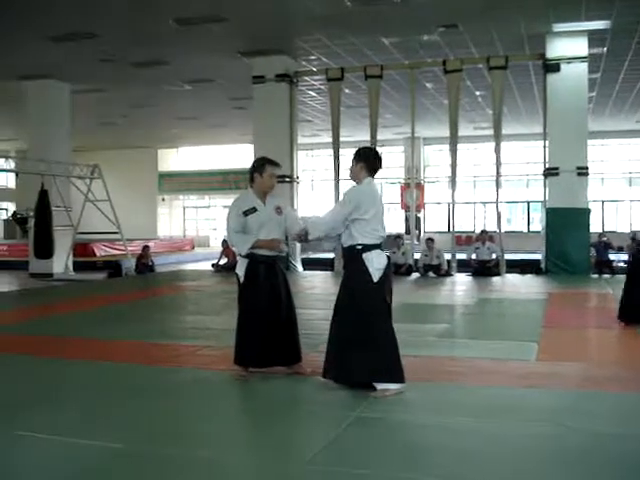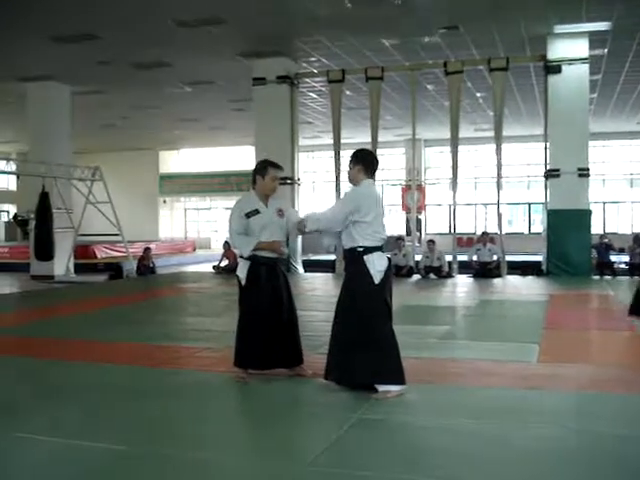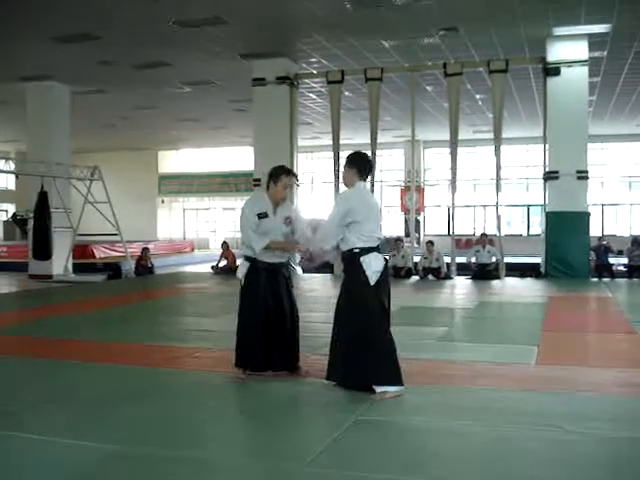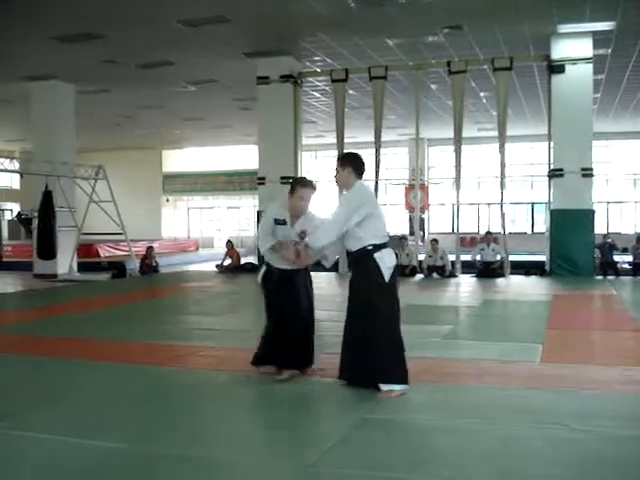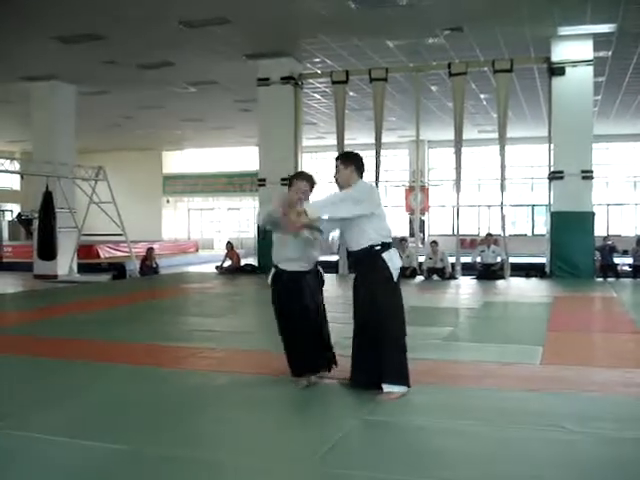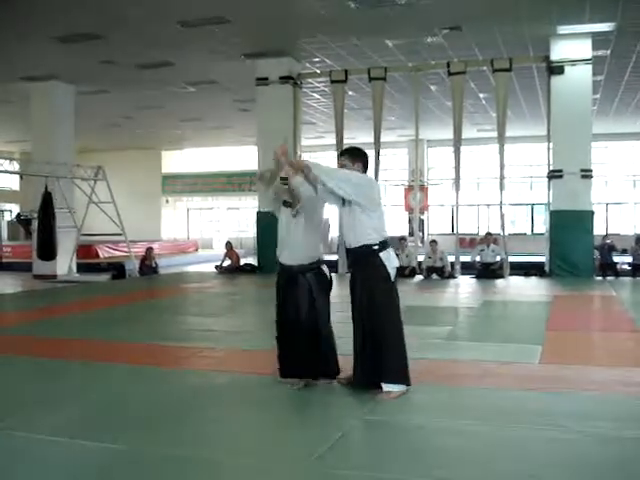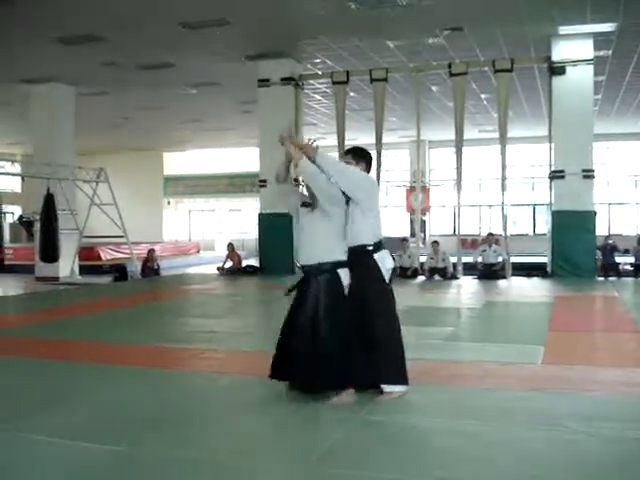
dt=0.3s
person 1, frame 1
left shoulder: (358, 193)
right shoulder: (371, 193)
left elbow: (333, 221)
right elbow: (344, 225)
left wrist: (307, 231)
right wrist: (314, 229)
left hip: (364, 263)
right hip: (367, 261)
left knee: (374, 322)
right knee: (352, 319)
left ankle: (390, 379)
right ankle: (357, 372)
person 1, frame 2
left shoulder: (357, 195)
right shoulder: (371, 195)
left elbow: (330, 219)
right elbow: (344, 225)
left wrist: (305, 222)
right wrist: (315, 224)
left hip: (365, 265)
right hip: (367, 263)
left knee: (375, 324)
right knee: (351, 321)
left ankle: (391, 381)
right ankle: (355, 374)
person 1, frame 3
left shoulder: (349, 197)
right shoulder: (367, 198)
left elbow: (330, 230)
left wrist: (313, 250)
right wrist: (324, 249)
left hip: (363, 267)
right hip: (366, 264)
left knee: (373, 325)
right knee: (351, 322)
left ankle: (389, 382)
right ankle: (354, 375)
person 1, frame 4
left shoulder: (359, 194)
right shoulder: (354, 197)
left elbow: (334, 225)
right elbow: (338, 231)
left wrist: (307, 243)
right wrist: (314, 251)
left hip: (375, 263)
right hip: (364, 265)
left knee: (382, 322)
right knee: (359, 321)
left ankle: (395, 380)
right ankle: (362, 374)
person 1, frame 5
left shoulder: (365, 191)
right shoulder: (347, 198)
left elbow: (330, 205)
right elbow: (331, 219)
left wrist: (302, 211)
left hip: (380, 263)
right hip: (364, 265)
left knee: (387, 322)
right knee: (365, 321)
left ankle: (396, 382)
right ankle: (366, 375)
person 1, frame 6
left shoulder: (367, 185)
right shoulder: (345, 193)
left elbow: (332, 175)
right elbow: (321, 185)
left wrist: (303, 166)
right wrist: (301, 169)
left hip: (376, 261)
right hip: (359, 262)
left knee: (384, 321)
right knee: (363, 320)
left ankle: (396, 381)
right ankle: (365, 374)
person 1, frame 7
left shoulder: (366, 184)
right shoulder: (349, 190)
left elbow: (336, 169)
left wrist: (311, 153)
right wrist: (301, 157)
left hip: (371, 261)
right hip: (357, 262)
left knee: (382, 322)
right knee: (359, 322)
left ankle: (395, 382)
right ankle: (364, 376)
person 2, frame 1
left shoulder: (277, 203)
right shoulder: (240, 204)
left elbow: (295, 227)
right elbow: (234, 236)
right wrist: (263, 243)
left hip: (275, 266)
right hip: (253, 267)
left knee: (284, 313)
right knee: (251, 315)
left ankle: (290, 360)
right ankle: (245, 362)
person 2, frame 2
left shoulder: (280, 204)
right shoulder: (243, 205)
left elbow: (296, 225)
right elbow: (236, 238)
right wrist: (265, 245)
left hip: (276, 268)
right hip: (254, 269)
left knee: (285, 315)
right knee: (252, 317)
left ankle: (292, 362)
right ankle: (244, 364)
person 2, frame 3
left shoulder: (290, 210)
right shoulder: (252, 205)
left elbow: (301, 236)
right elbow: (250, 237)
right wrist: (280, 244)
left hip: (280, 271)
right hip: (256, 271)
left knee: (287, 317)
right knee: (252, 318)
left ankle: (288, 362)
right ankle: (246, 364)
person 2, frame 4
left shoulder: (313, 221)
right shoulder: (274, 210)
right elbow: (264, 237)
left wrist: (303, 255)
right wrist: (282, 248)
left hip: (298, 275)
right hip: (274, 274)
left knee: (302, 318)
right knee: (279, 318)
left ankle: (297, 363)
right ankle: (277, 362)
person 2, frame 5
right shoulder: (279, 206)
left elbow: (318, 237)
right elbow: (263, 219)
left wrist: (296, 224)
right wrist: (278, 214)
left hip: (308, 276)
right hip: (283, 277)
left knee: (313, 320)
right knee: (291, 324)
left ankle: (316, 365)
right ankle: (304, 369)
person 2, frame 6
left shoulder: (313, 204)
right shoulder: (283, 200)
left elbow: (307, 191)
right elbow: (264, 182)
left wrist: (289, 169)
right wrist: (277, 171)
left hip: (310, 274)
right hip: (287, 274)
left knee: (314, 324)
right knee: (288, 325)
left ankle: (323, 373)
right ankle: (299, 372)
person 2, frame 7
left shoulder: (334, 200)
right shoulder: (302, 204)
left elbow: (315, 176)
right elbow: (282, 180)
left wrist: (293, 150)
right wrist: (289, 157)
left hip: (330, 278)
right hip: (311, 277)
left knee: (332, 331)
right knee: (297, 329)
left ankle: (344, 386)
right ankle: (303, 378)
